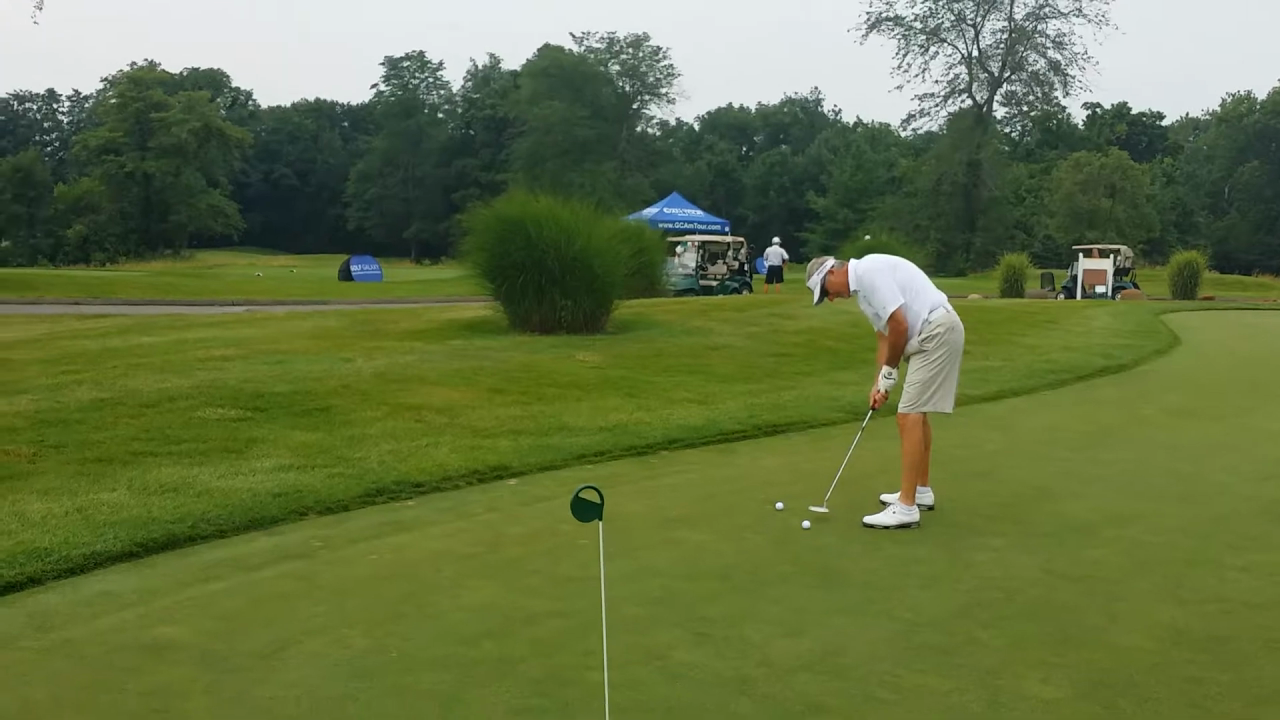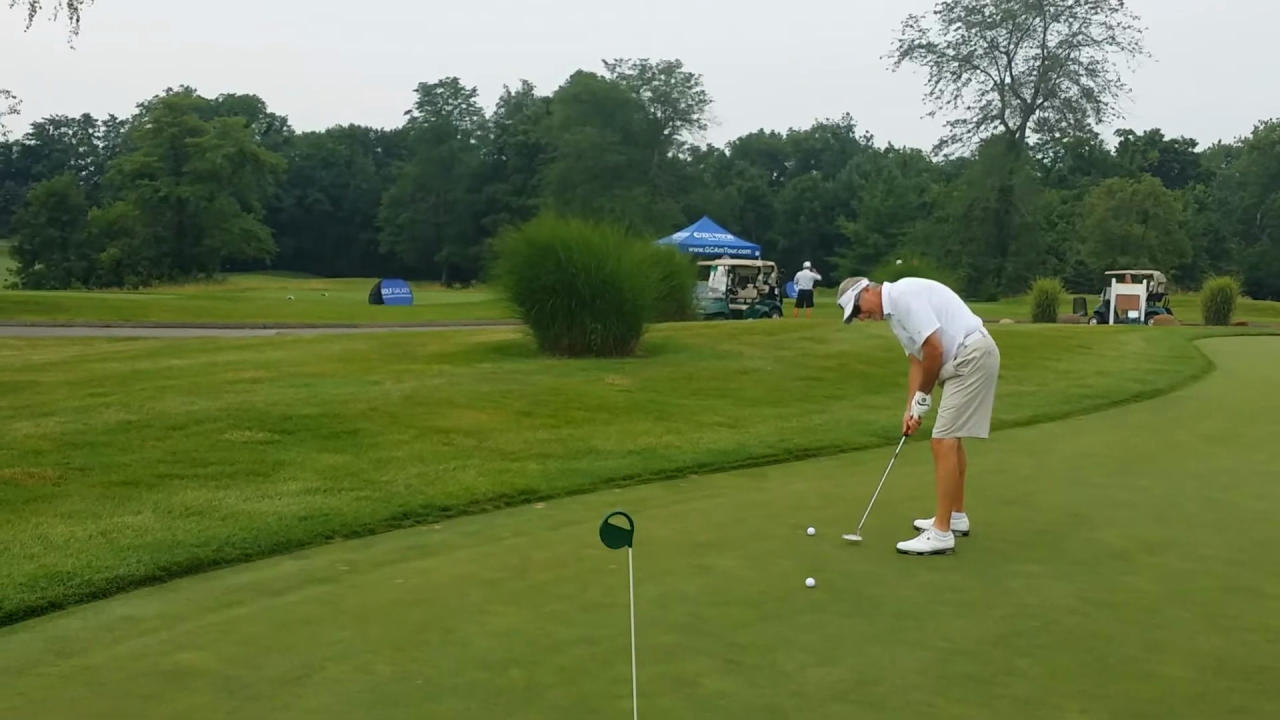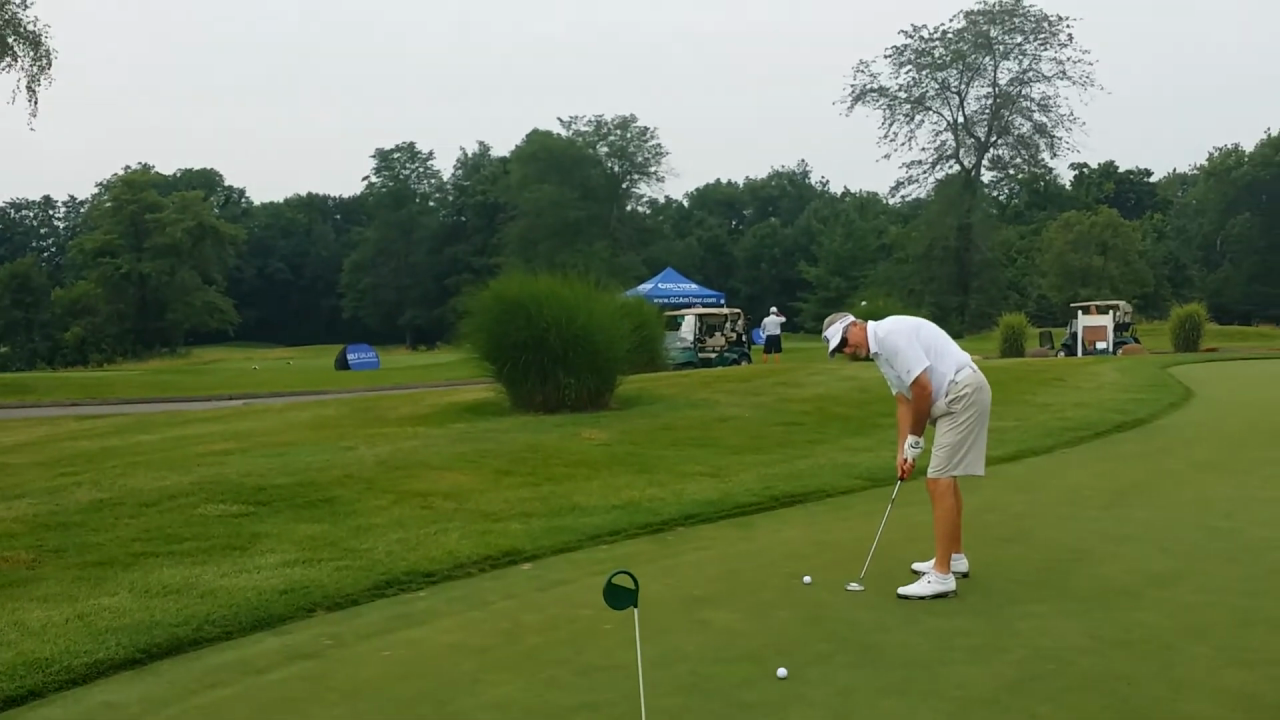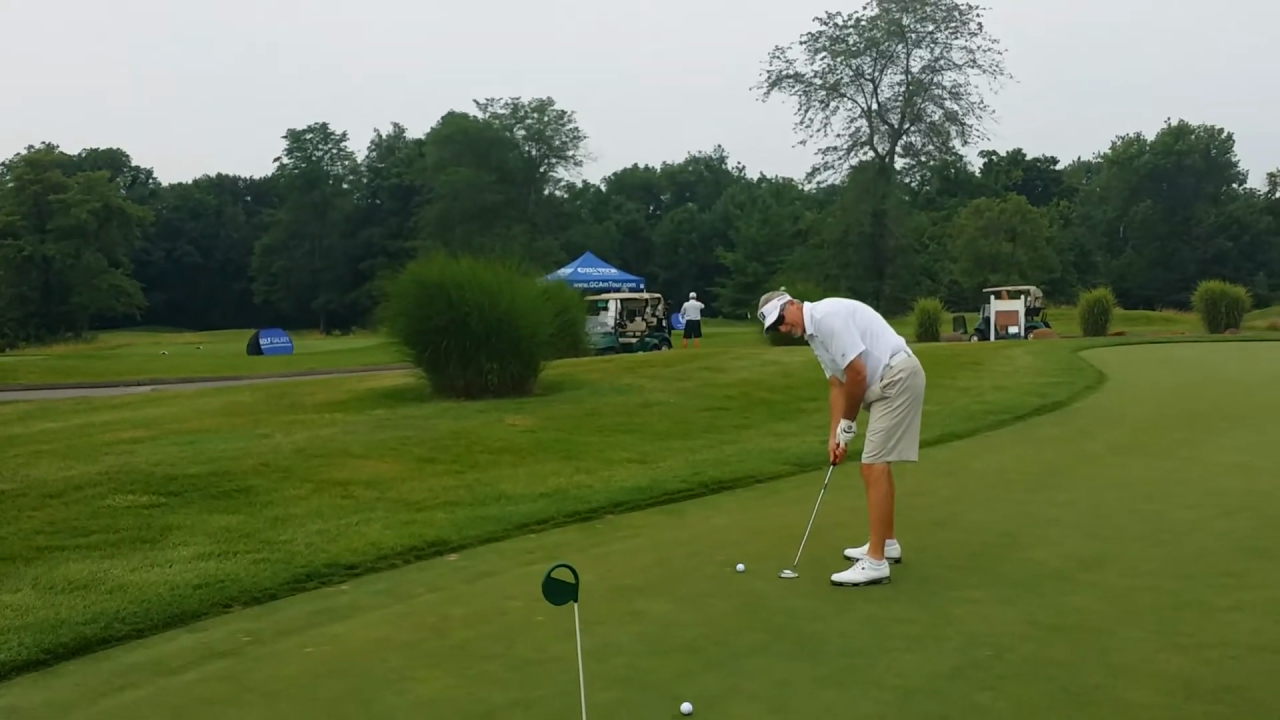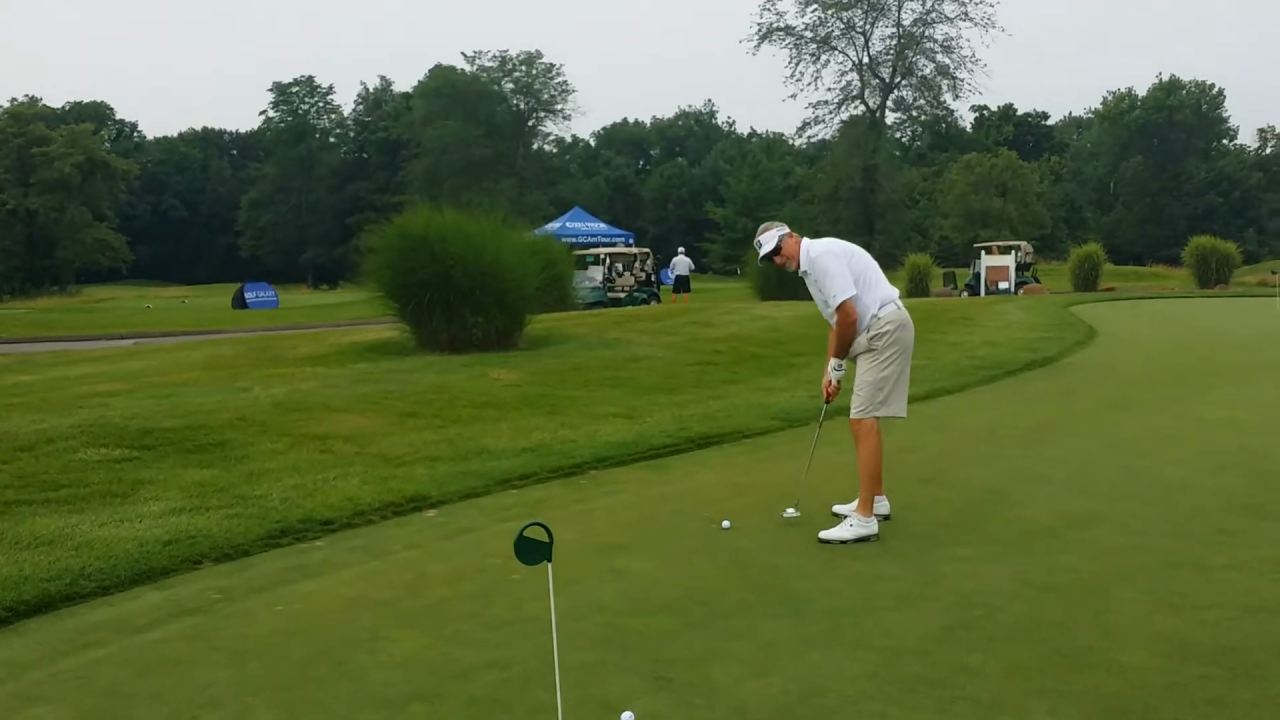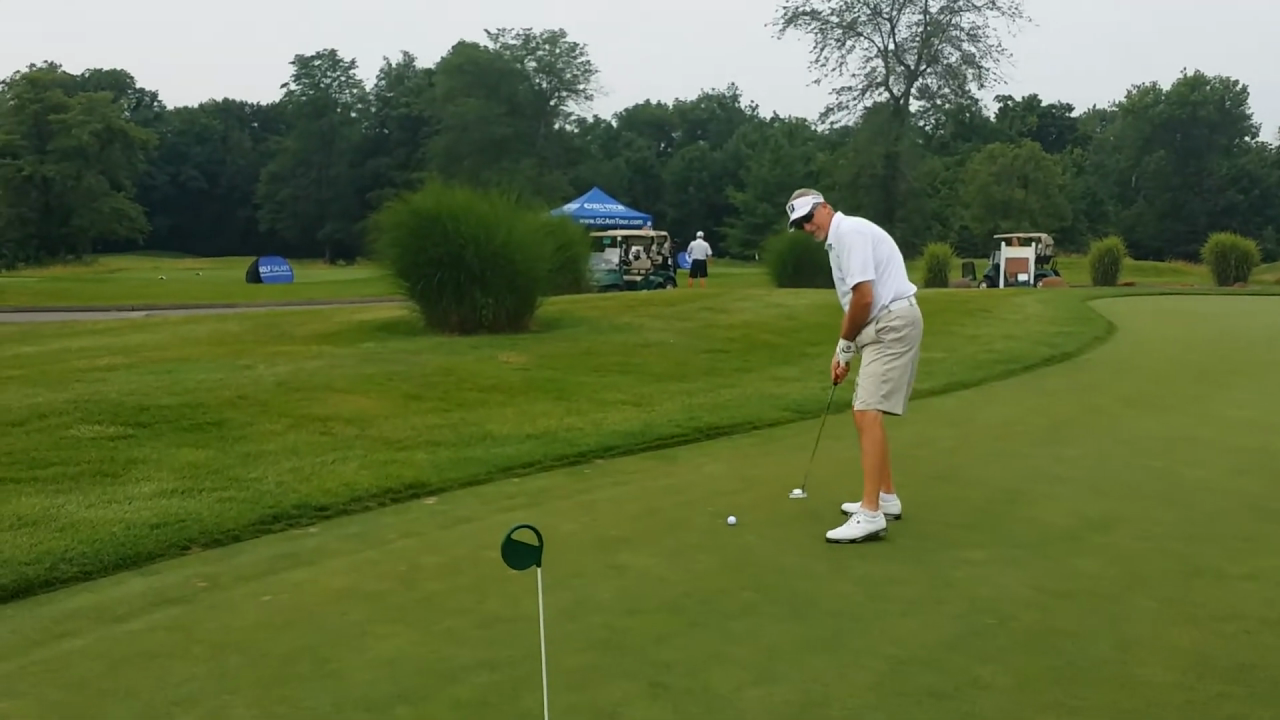
dt=0.4s
person 1, frame 1
left shoulder: (868, 271)
right shoulder: (863, 285)
left elbow: (899, 324)
right elbow: (885, 334)
left wrist: (889, 371)
right wrist: (879, 382)
left hip: (937, 332)
right hip: (934, 334)
left knee: (909, 416)
right knee: (917, 412)
left ankle: (907, 507)
right ankle: (922, 490)
person 1, frame 2
left shoulder: (903, 295)
right shoulder: (894, 312)
left elbow: (934, 349)
right elbow: (917, 360)
left wrist: (922, 397)
right wrist: (910, 408)
left hip: (972, 356)
right hip: (966, 360)
left knee: (943, 442)
right knee: (951, 438)
left ankle: (941, 533)
right ankle: (956, 517)
person 1, frame 3
left shoulder: (890, 334)
right shoulder: (880, 350)
left elbow: (923, 389)
right elbow: (905, 400)
left wrist: (915, 440)
right wrist: (902, 450)
left hip: (963, 393)
right hip: (955, 397)
left knee: (938, 481)
right knee: (945, 478)
left ankle: (941, 576)
right ankle: (954, 557)
person 1, frame 4
left shoulder: (828, 316)
right shoulder: (815, 333)
left elbow: (857, 374)
right elbow: (837, 384)
left wrist: (847, 425)
right wrist: (835, 434)
left hip: (897, 377)
right hip: (888, 382)
left knee: (873, 467)
right knee: (879, 463)
left ankle: (875, 561)
right ankle: (886, 543)
person 1, frame 5
left shoulder: (823, 254)
right shoulder: (810, 268)
left elbow: (848, 315)
right elbow: (837, 321)
left wrist: (837, 362)
right wrist: (829, 371)
left hip: (885, 330)
right hip: (877, 333)
left knee: (863, 422)
right knee: (866, 418)
left ankle: (864, 518)
right ankle: (875, 499)
person 1, frame 6
left shoulder: (850, 232)
right shoulder: (837, 242)
left elbow: (864, 297)
right elbow: (854, 303)
left wrist: (845, 342)
right wrist: (842, 351)
left hip: (893, 324)
right hip: (884, 326)
left knee: (867, 414)
right knee: (868, 411)
left ankle: (870, 513)
right ankle: (886, 497)
